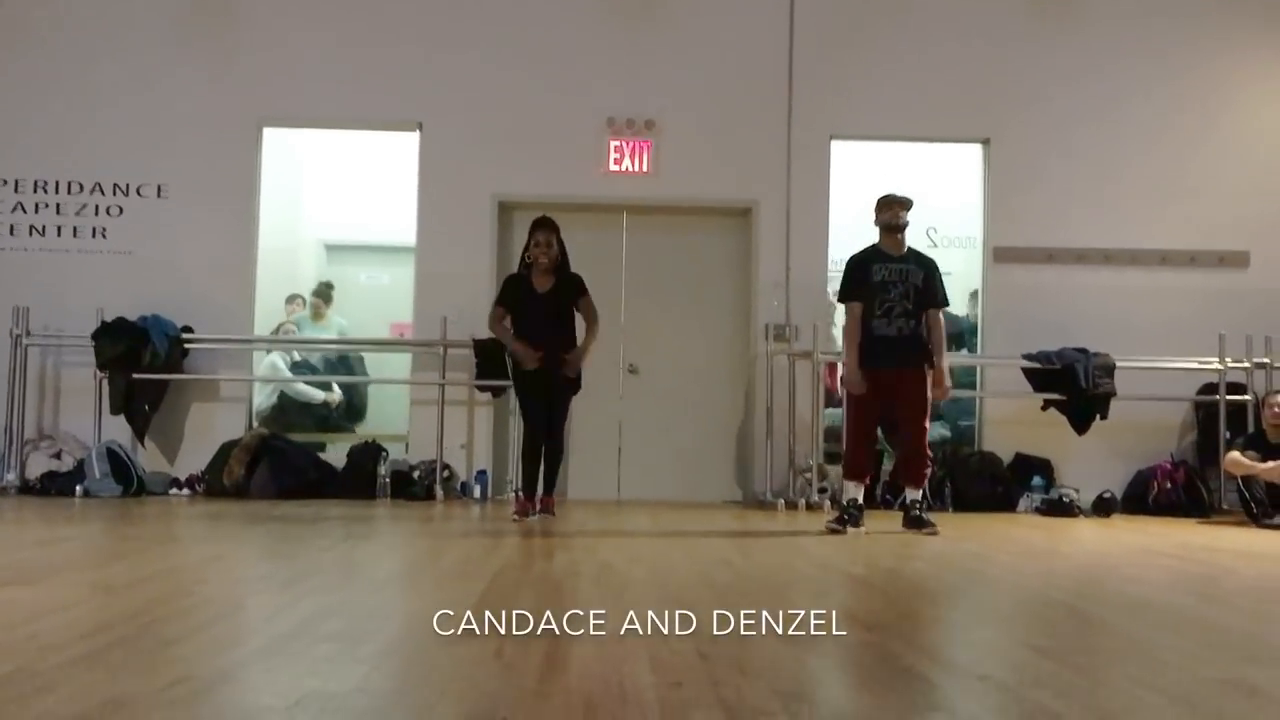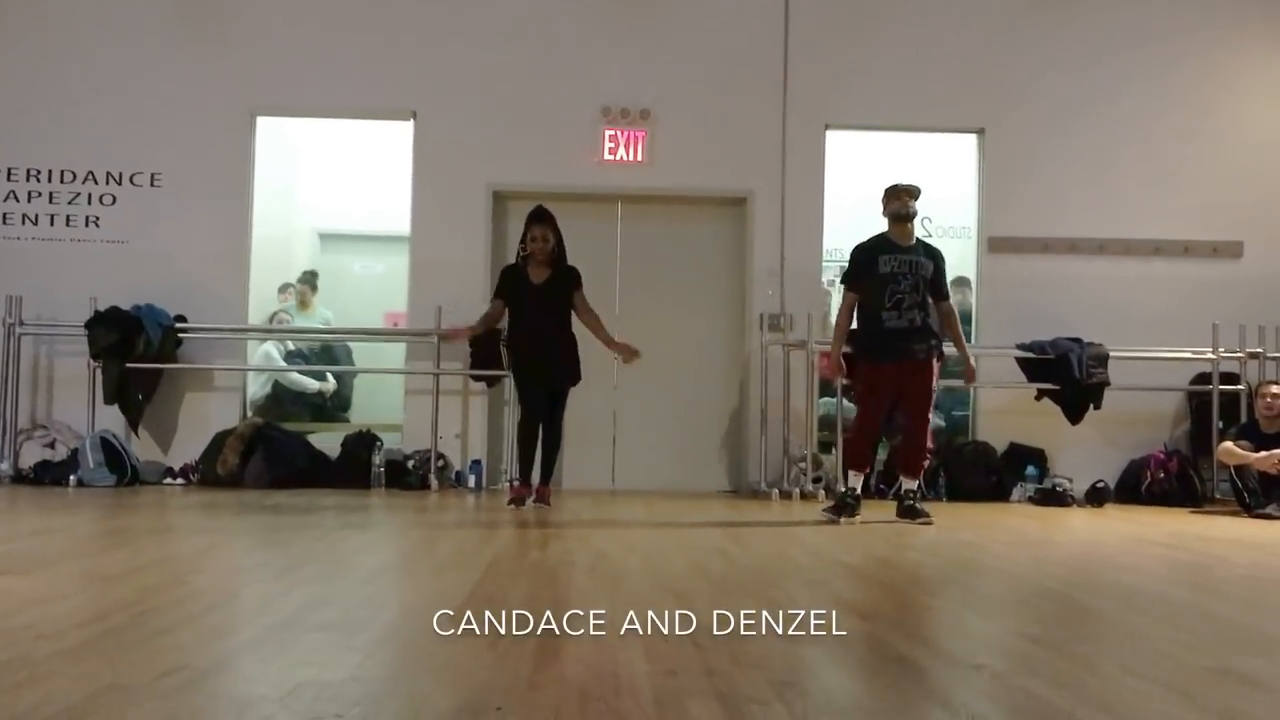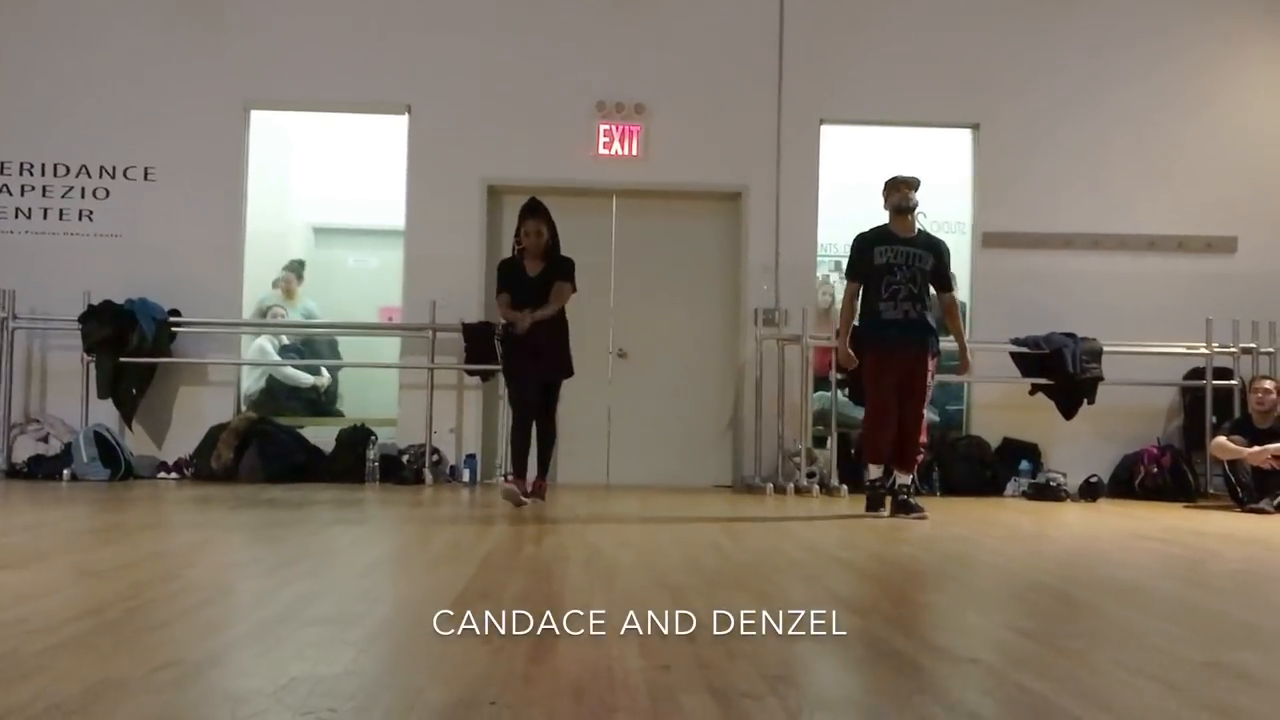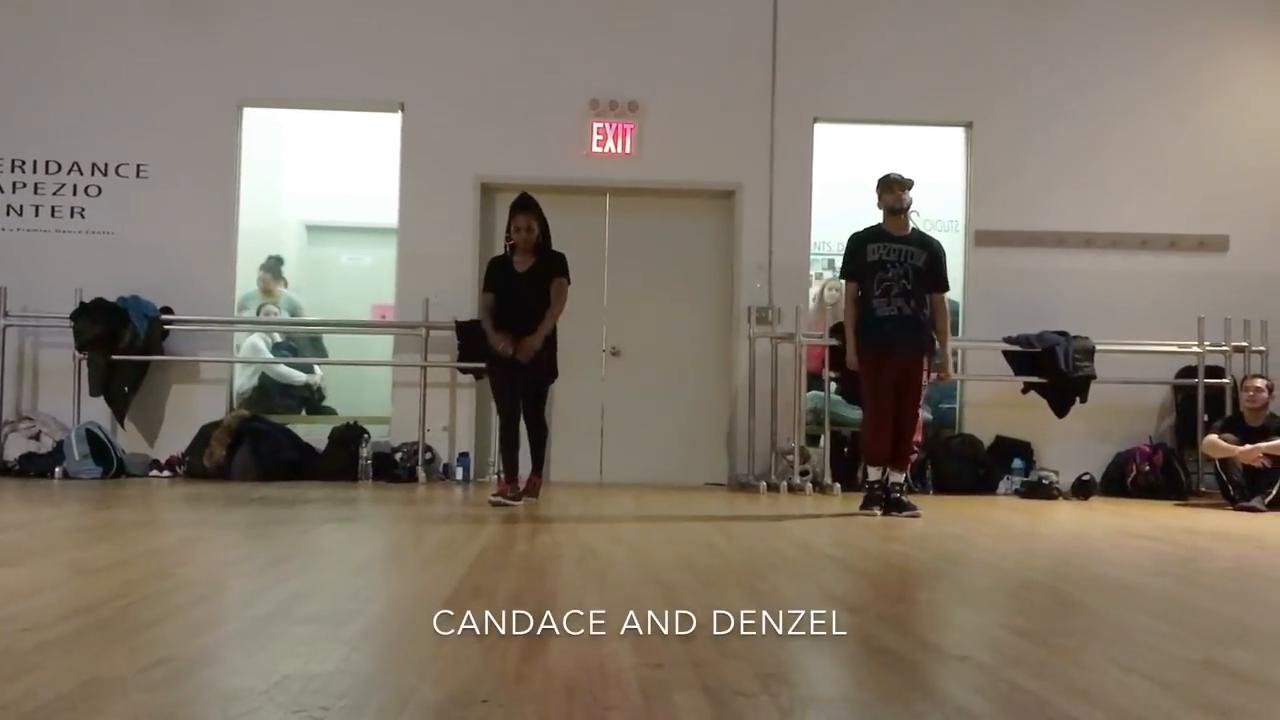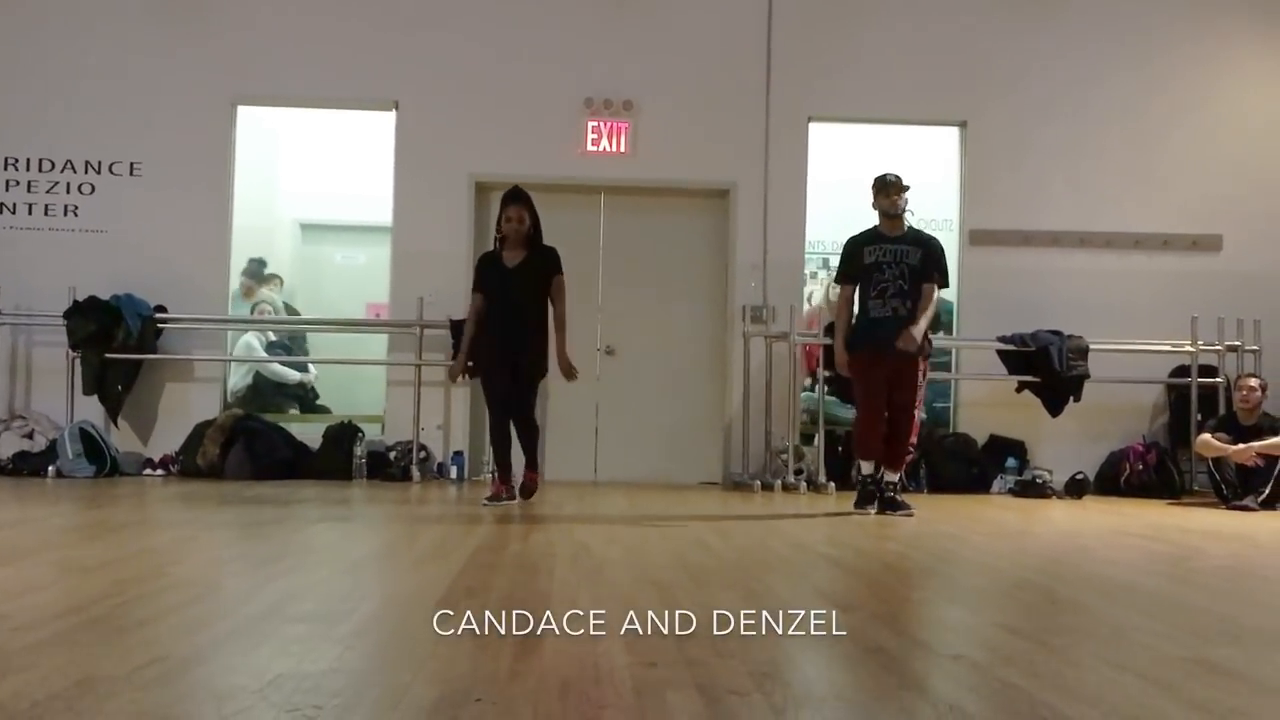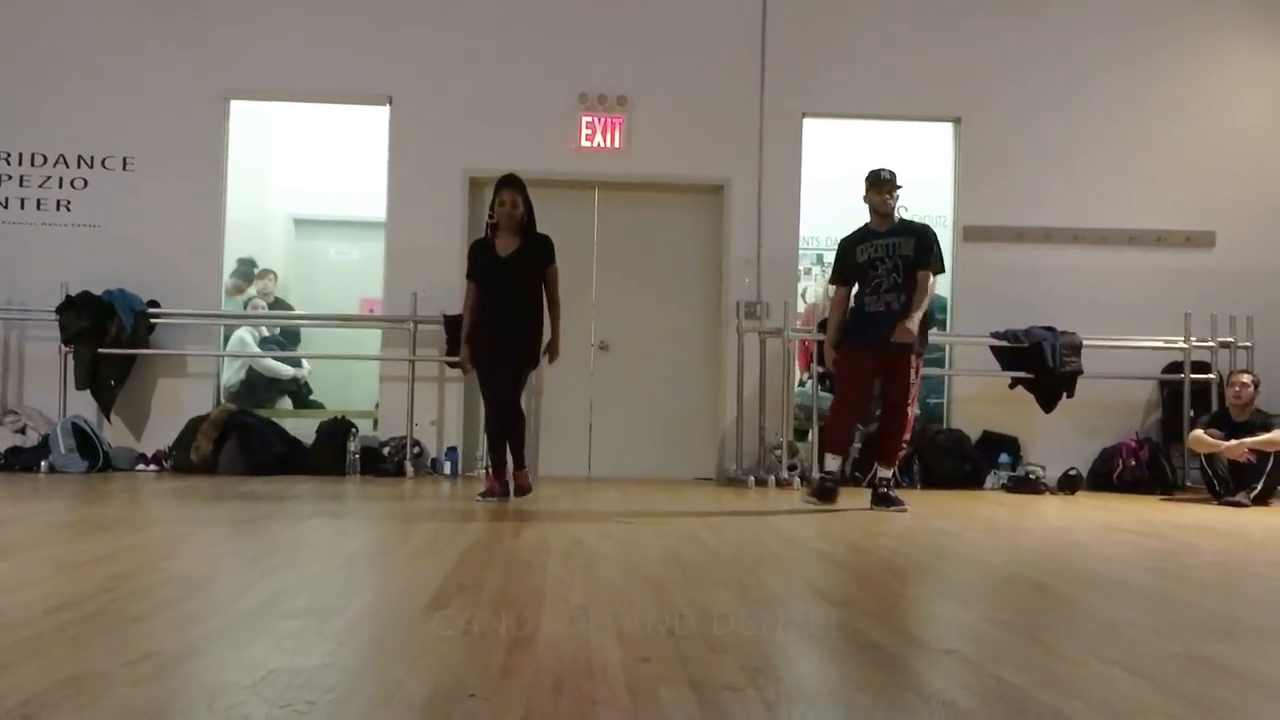
dt=0.2s
person 1, frame 1
left shoulder: (925, 265)
right shoulder: (860, 263)
left elbow: (935, 318)
right elbow: (852, 316)
left wrist: (941, 367)
right wrist: (851, 363)
left hip: (913, 363)
right hip: (869, 363)
left knee: (915, 437)
right knee: (859, 435)
left ankle: (914, 508)
right ankle: (852, 506)
person 1, frame 2
left shoulder: (932, 255)
right shoulder: (867, 252)
left elbow: (944, 307)
right elbow: (849, 303)
left wrist: (964, 354)
right wrist: (835, 350)
left hip: (921, 353)
right hip: (875, 353)
left knee: (918, 428)
right knee: (866, 424)
left ankle: (909, 498)
right ankle: (851, 495)
person 1, frame 3
left shoulder: (935, 247)
right shoulder: (867, 242)
left elbow: (947, 299)
right elbow: (852, 293)
left wrist: (962, 347)
right wrist: (843, 341)
left hip: (920, 346)
right hip: (877, 344)
left knee: (913, 421)
right knee: (880, 416)
left ankle: (903, 492)
right ankle: (876, 485)
person 1, frame 4
left shoulder: (930, 247)
right shoulder: (861, 241)
left elbow: (938, 302)
right elbow: (851, 295)
left wrist: (945, 352)
right wrist: (850, 344)
left hip: (915, 345)
right hip: (874, 343)
left knee: (908, 419)
right knee: (877, 416)
left ankle: (896, 490)
right ankle: (875, 486)
person 1, frame 5
left shoulder: (928, 245)
right shoulder: (857, 245)
left elbow: (930, 294)
right elbow: (845, 298)
left wrist: (919, 327)
right wrist: (839, 345)
left hip: (909, 346)
right hip: (867, 344)
left knee: (905, 418)
right knee: (869, 414)
left ankle: (890, 489)
right ankle: (867, 482)
person 1, frame 6
left shoulder: (920, 235)
right shoulder: (851, 244)
left elbow: (926, 282)
right elbow: (840, 296)
left wrist: (914, 319)
right wrist: (830, 343)
left hip: (903, 339)
right hip: (859, 338)
left knee: (898, 414)
right knee: (845, 405)
left ankle: (882, 485)
right ankle: (830, 477)
person 2, frame 1
left shoulder: (572, 282)
right shoulder: (514, 283)
left elbow: (592, 319)
right elbow: (495, 322)
left wrist: (583, 349)
right wrist: (517, 347)
left hip: (562, 369)
right hip: (527, 369)
left knee: (554, 432)
right knee: (533, 429)
left ankle: (548, 497)
right ankle: (526, 498)
person 2, frame 2
left shoulder: (568, 274)
right shoulder: (510, 274)
left elbow: (583, 311)
right elbow: (495, 312)
left wrist: (610, 342)
right wrist: (473, 330)
left hip: (561, 358)
right hip: (525, 358)
left knee: (553, 421)
right knee: (530, 415)
left ankle: (544, 486)
right ankle: (523, 484)
person 2, frame 3
left shoulder: (564, 266)
right shoulder: (508, 267)
left elbow: (557, 302)
right elbow: (503, 308)
left wrist: (534, 318)
right wrist: (518, 316)
left hip: (552, 352)
right hip: (518, 352)
left knee: (546, 416)
right knee: (521, 412)
left ankle: (540, 480)
right ankle: (518, 481)
person 2, frame 4
left shoulder: (554, 262)
right shoulder: (497, 265)
left elbow: (558, 303)
right elbow: (486, 309)
left wrist: (538, 337)
right wrist: (494, 335)
left hip: (539, 352)
right hip: (503, 353)
left knee: (534, 415)
right knee: (507, 415)
left ankle: (536, 477)
right ankle: (510, 484)
person 2, frame 5
left shoulder: (546, 257)
right shoulder: (487, 261)
left elbow: (558, 305)
right elbow: (476, 310)
left wrist: (562, 351)
right wrist: (462, 353)
left hip: (529, 349)
right hip: (491, 349)
left knee: (522, 413)
right knee: (498, 415)
left ankle: (532, 471)
right ankle: (503, 483)
person 2, frame 6
left shoulder: (540, 245)
right shoulder: (479, 249)
left elbow: (552, 293)
right elbow: (472, 298)
left wrist: (554, 336)
right wrist: (465, 341)
left hip: (523, 338)
right hip: (487, 338)
left knee: (509, 402)
right knee: (493, 406)
left ankle: (519, 471)
right ankle: (498, 478)
